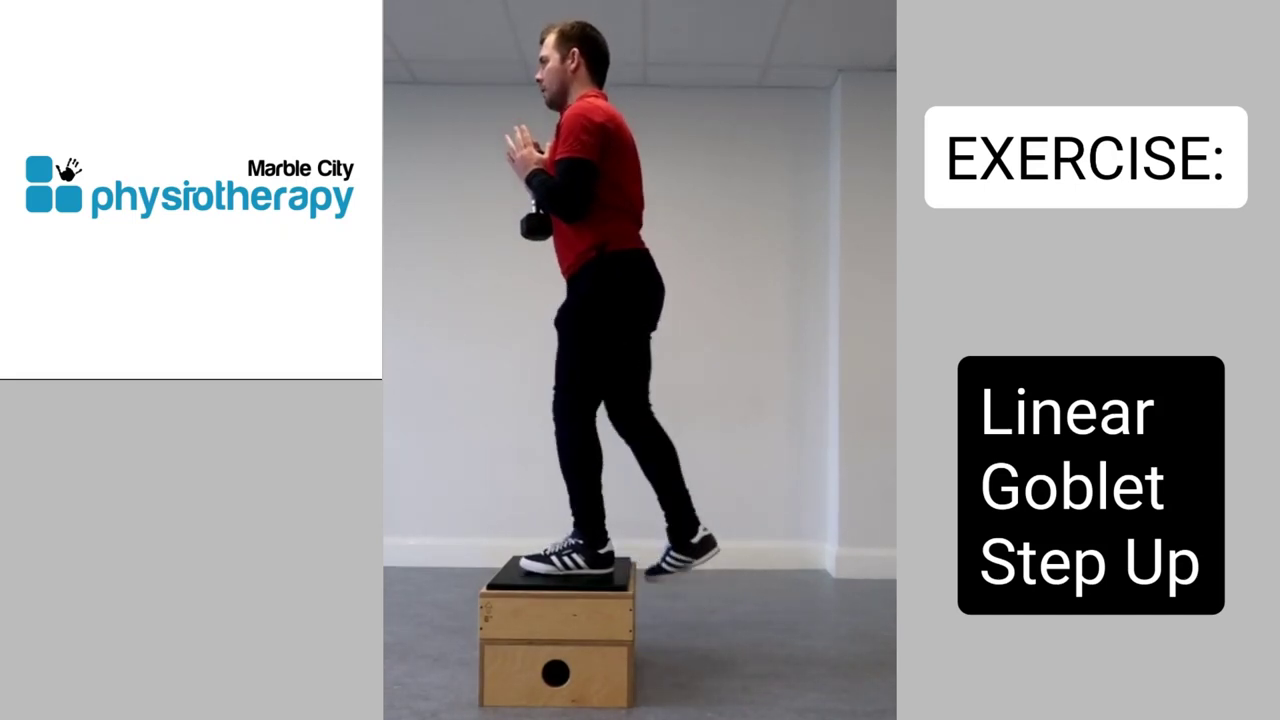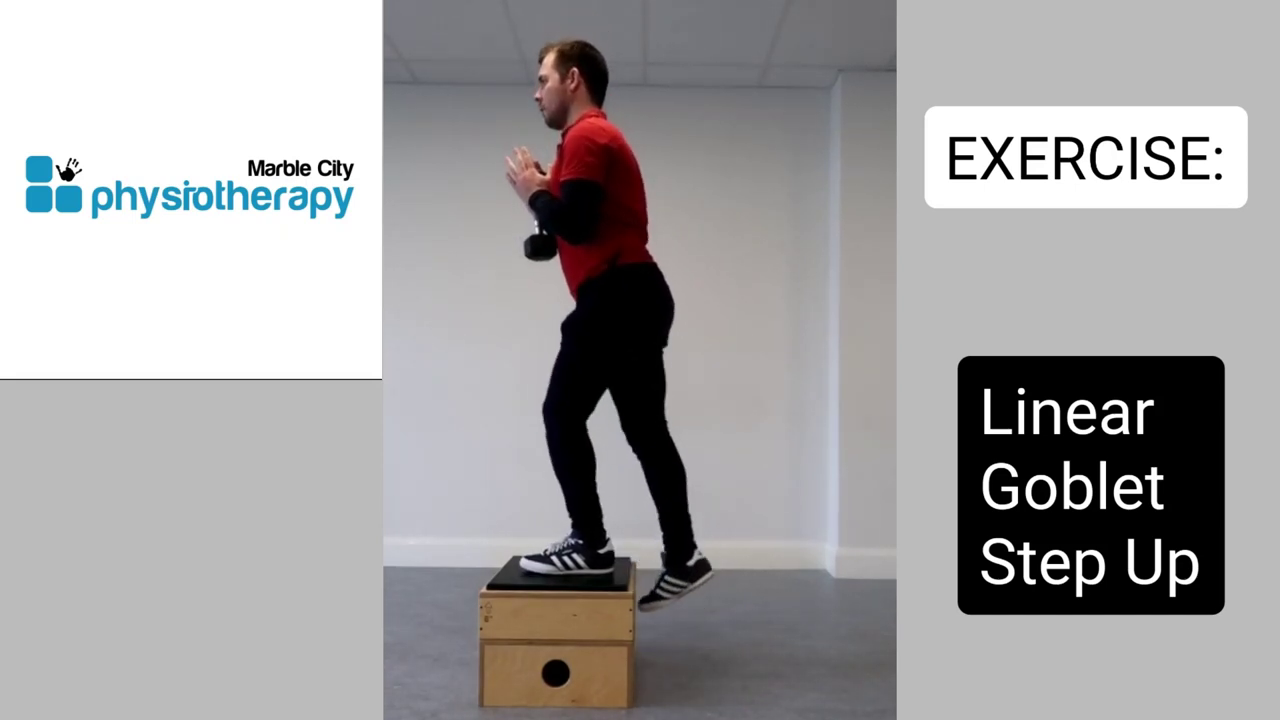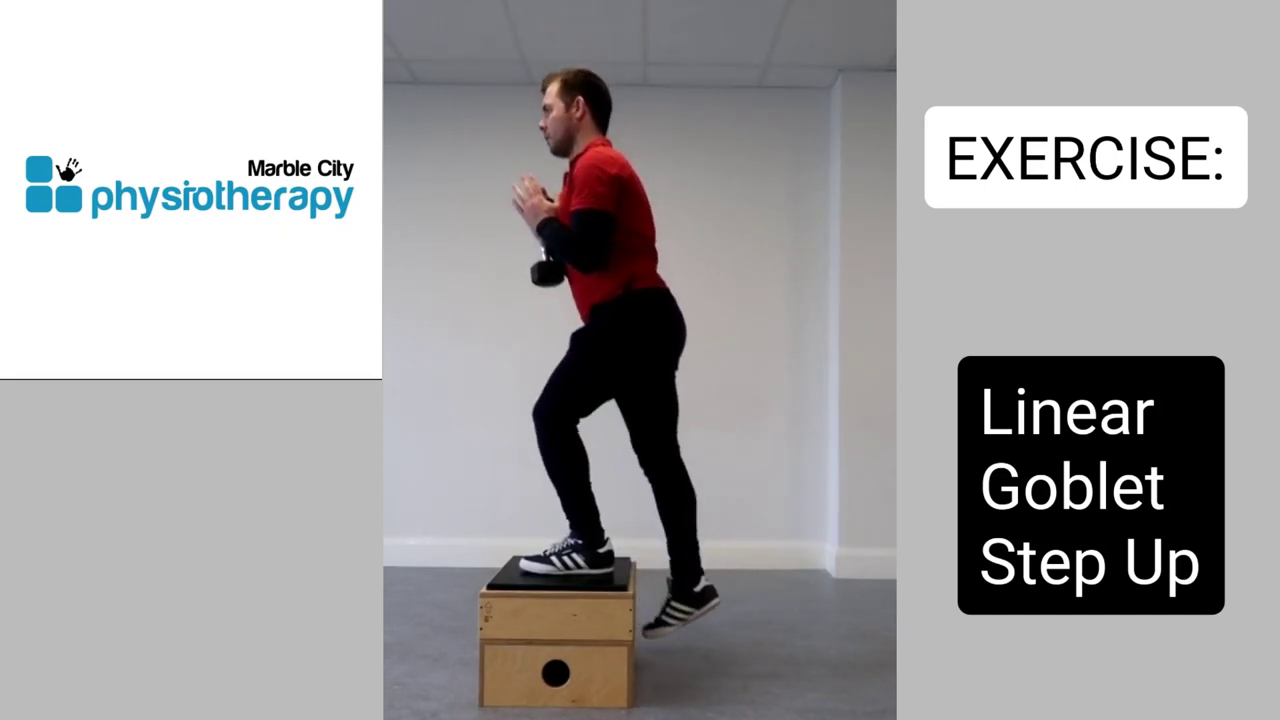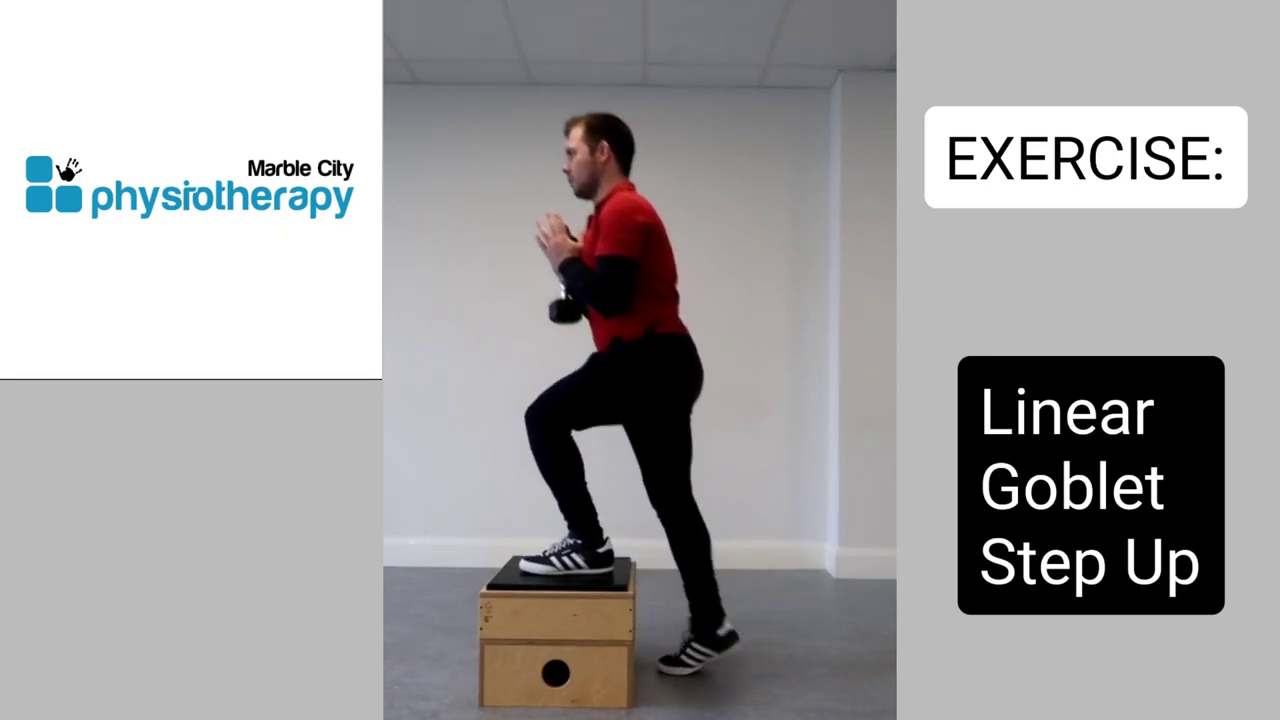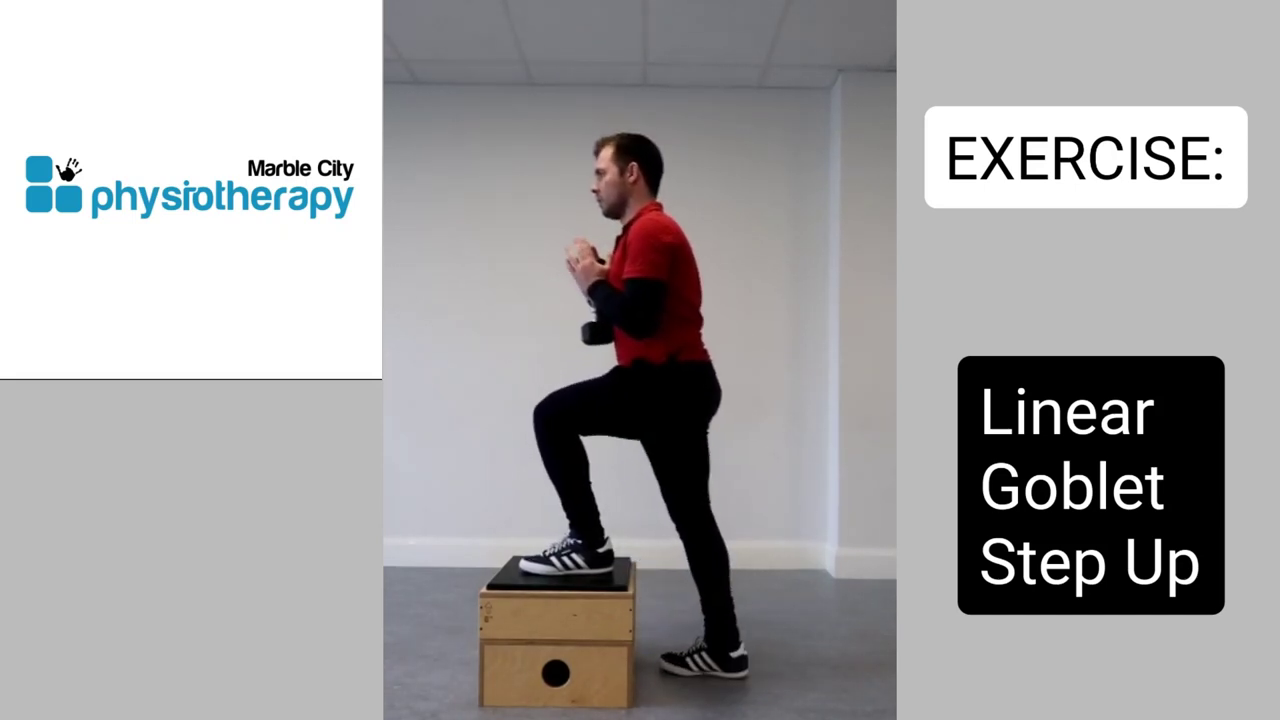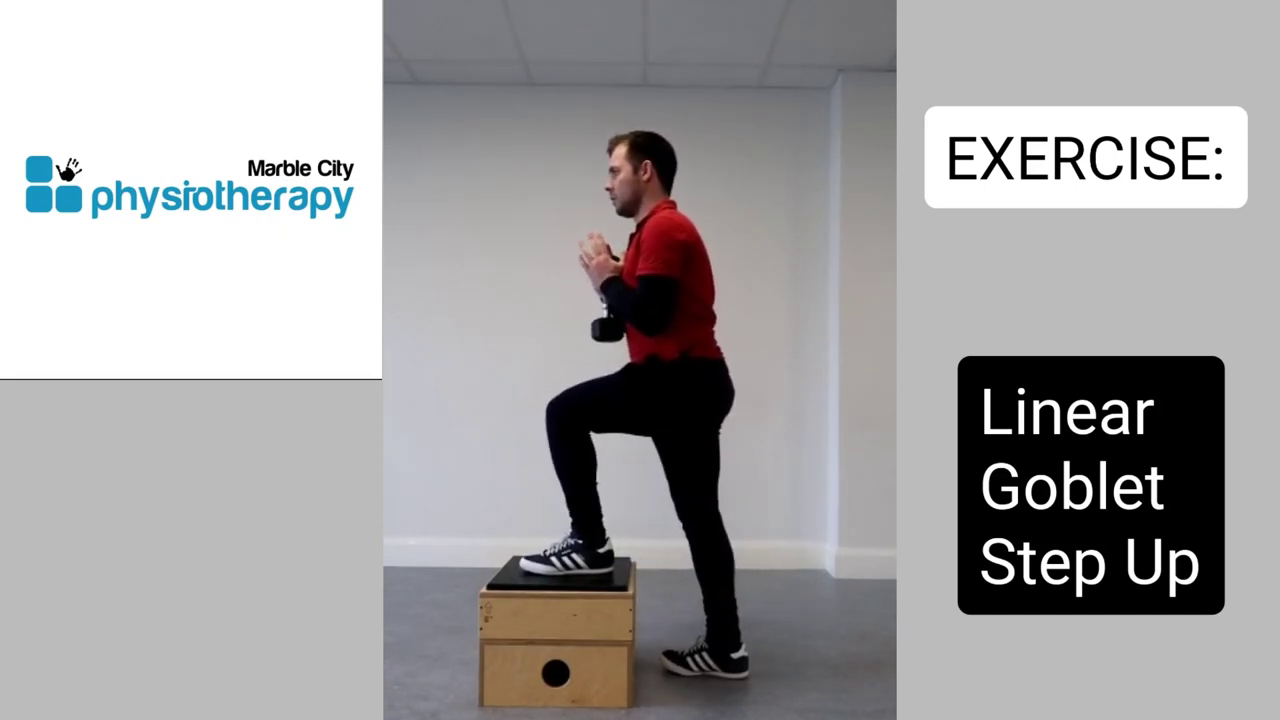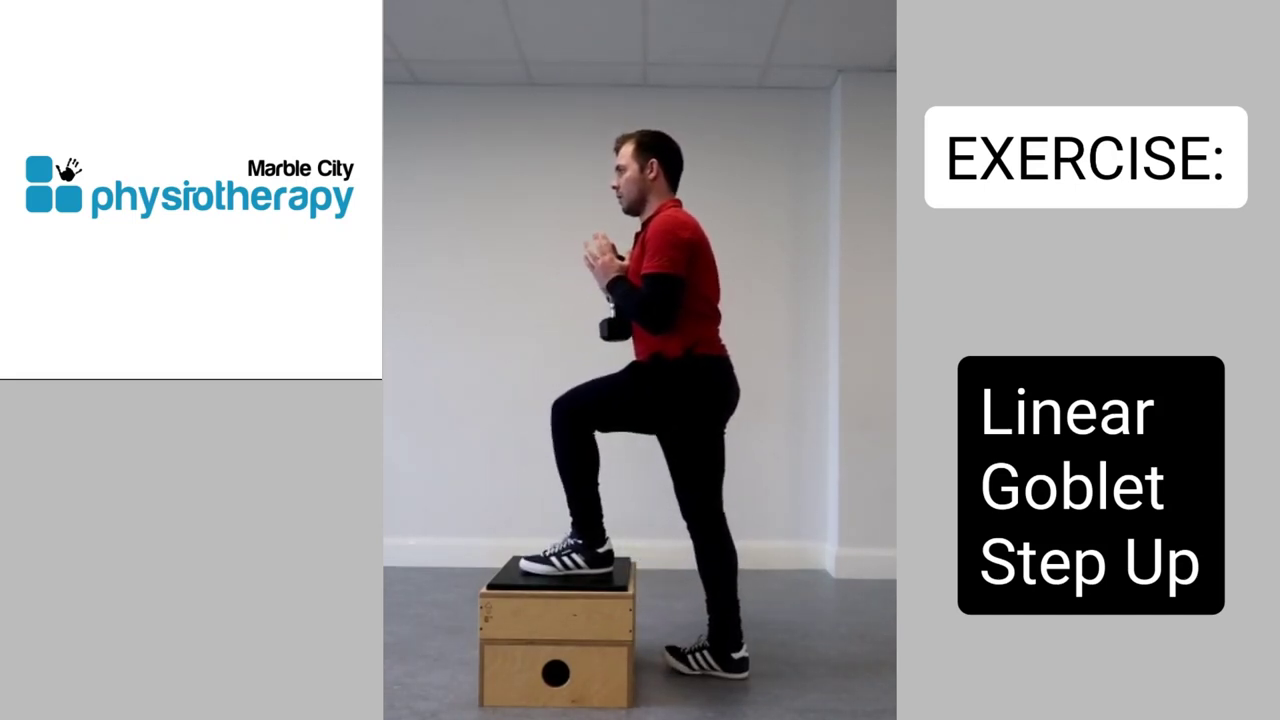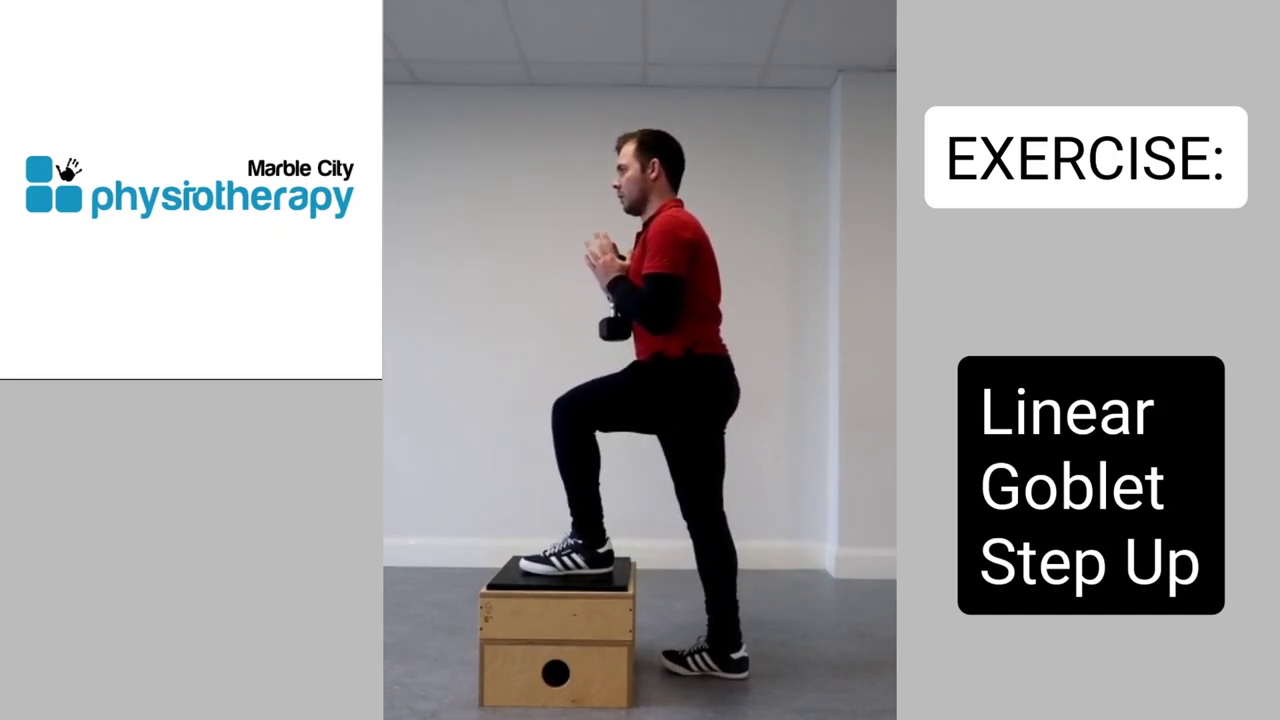
dt=0.2s
person 1, frame 1
left shoulder: (583, 116)
right shoulder: (598, 118)
left elbow: (570, 203)
left wrist: (530, 171)
right wrist: (545, 172)
left hip: (607, 282)
right hip: (626, 280)
left knee: (573, 412)
right knee: (630, 414)
left ankle: (589, 546)
right ankle: (687, 535)
person 1, frame 2
left shoulder: (585, 137)
right shoulder: (597, 138)
left elbow: (576, 224)
left wrist: (533, 192)
right wrist: (546, 192)
left hip: (618, 298)
right hip: (635, 298)
left knee: (563, 413)
right knee: (647, 433)
left ankle: (589, 546)
right ankle: (682, 559)
person 1, frame 3
left shoulder: (595, 166)
right shoulder: (598, 166)
left elbow: (587, 253)
left wrist: (541, 220)
right wrist: (553, 220)
left hip: (631, 320)
right hip: (645, 322)
left knee: (553, 416)
right knee: (659, 458)
left ankle: (589, 547)
right ankle: (689, 585)
person 1, frame 4
left shoulder: (621, 211)
right shoulder: (618, 212)
left elbow: (610, 299)
left wrist: (563, 259)
right wrist: (575, 261)
left hip: (648, 361)
right hip: (659, 363)
left knee: (546, 418)
right knee: (672, 500)
left ankle: (587, 544)
right ankle: (711, 627)
person 1, frame 5
left shoulder: (650, 231)
right shoulder: (644, 232)
left elbow: (638, 321)
left wrist: (591, 283)
right wrist: (602, 282)
left hip: (668, 384)
right hip: (678, 385)
left knee: (553, 416)
right knee: (691, 517)
left ankle: (587, 543)
right ankle: (723, 646)
person 1, frame 6
left shoulder: (663, 228)
right shoulder: (657, 230)
left elbow: (651, 317)
left wrist: (605, 279)
right wrist: (616, 279)
left hip: (680, 382)
right hip: (691, 384)
left knee: (566, 414)
right knee: (699, 517)
left ankle: (589, 543)
right ankle: (724, 647)
person 1, frame 7
left shoulder: (668, 227)
right shoulder: (663, 229)
left elbow: (656, 315)
left wrist: (610, 279)
right wrist: (621, 279)
left hip: (686, 380)
right hip: (696, 383)
left knee: (571, 413)
right knee: (703, 516)
left ankle: (588, 543)
right ankle: (726, 646)
person 1, frame 8
left shoulder: (670, 227)
right shoulder: (665, 228)
left elbow: (657, 316)
left wrist: (612, 278)
right wrist: (622, 278)
left hip: (686, 380)
right hip: (697, 383)
left knee: (573, 412)
right knee: (704, 516)
left ankle: (588, 544)
right ankle: (725, 647)
